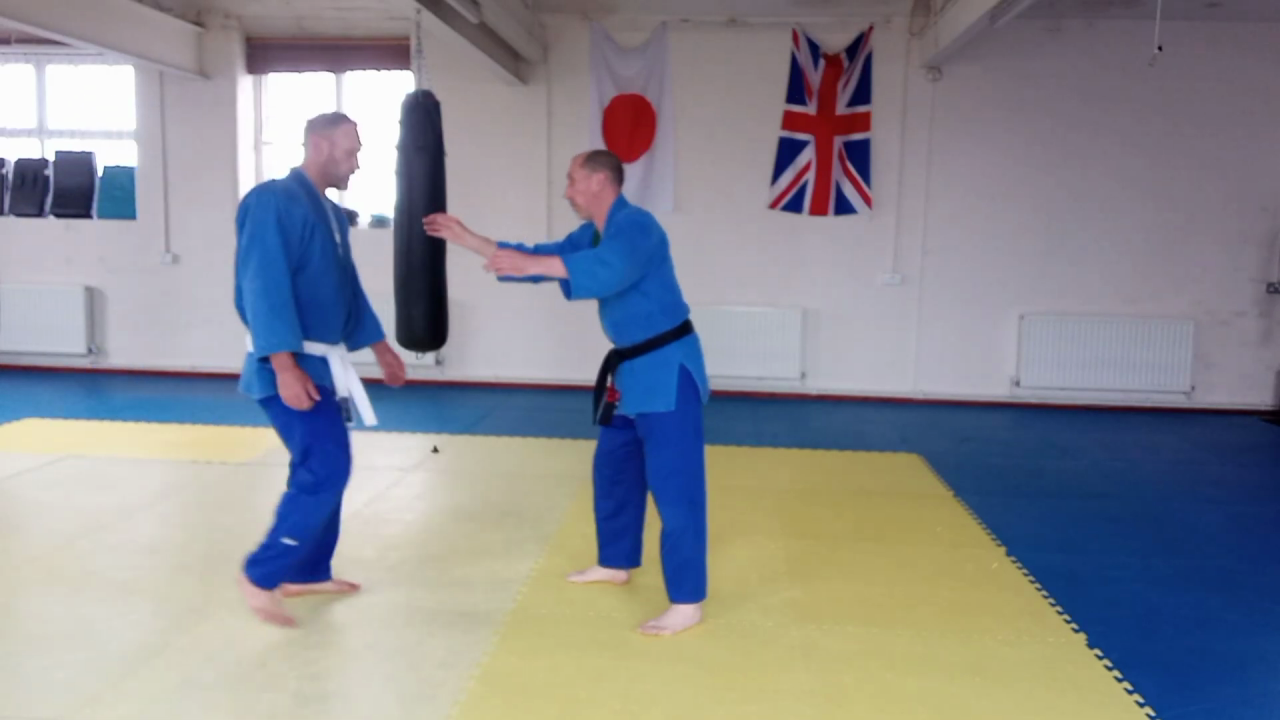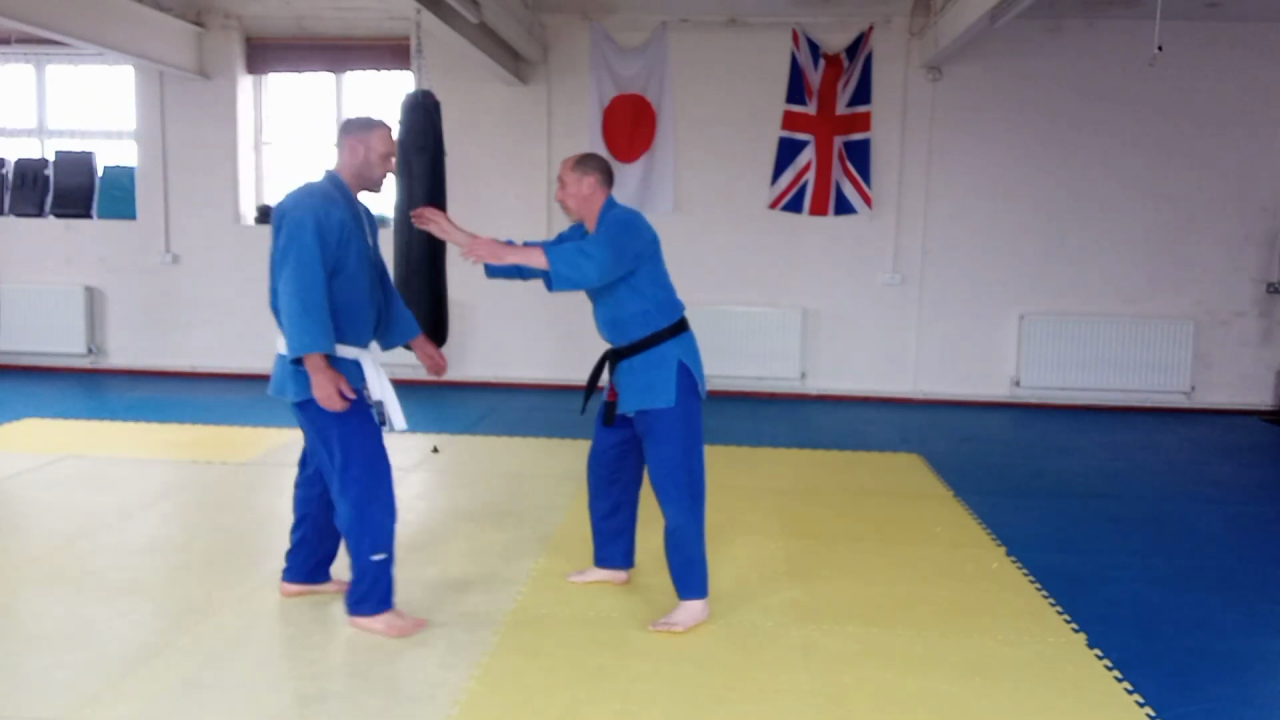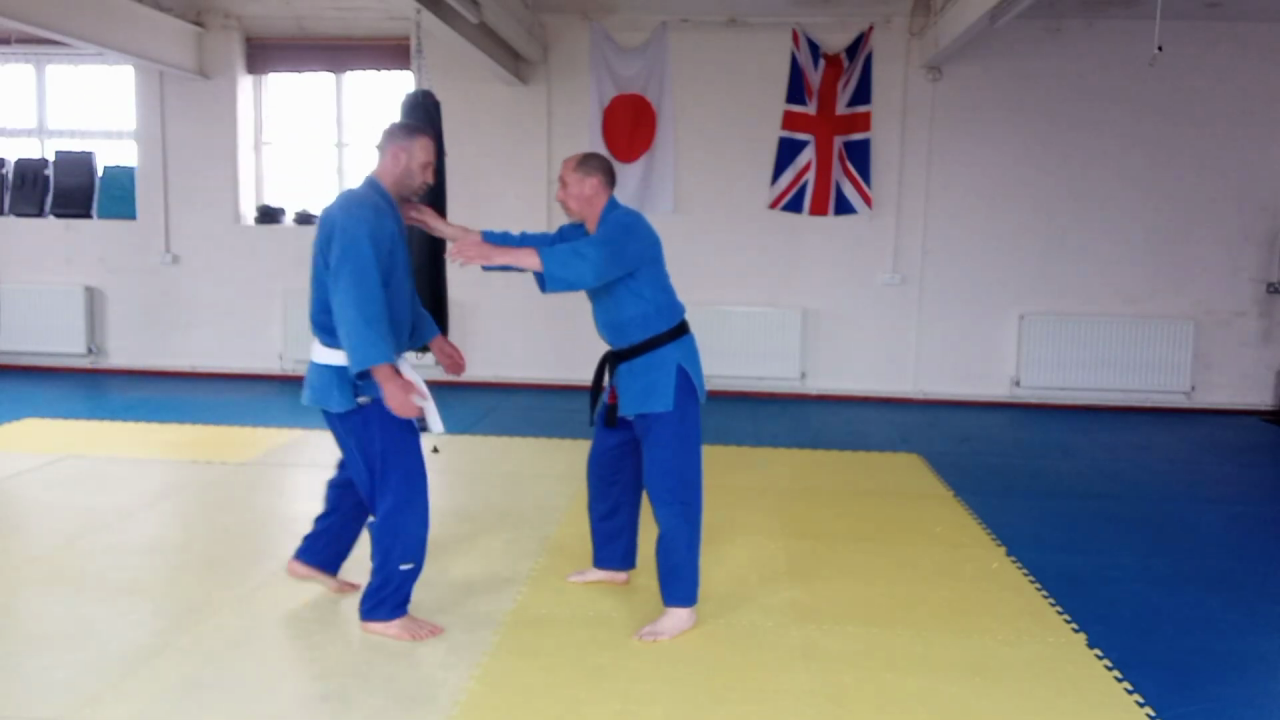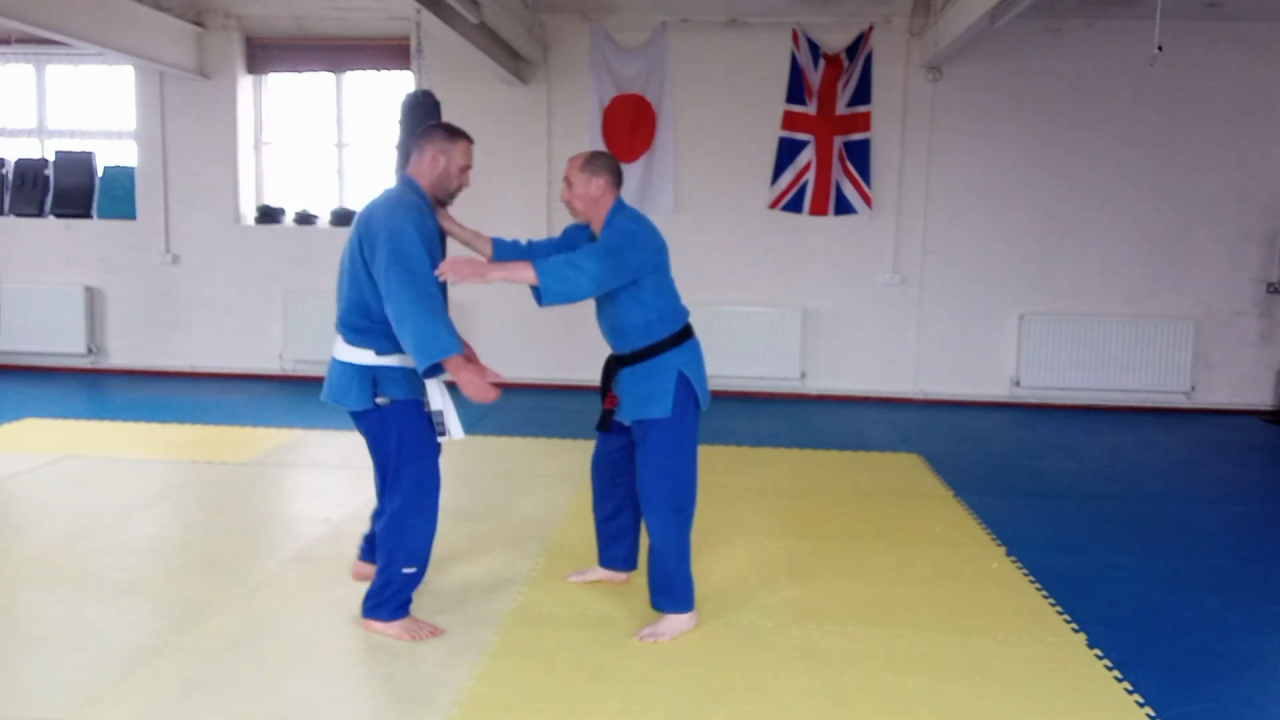
dt=0.2s
person 1, frame 1
left shoulder: (331, 213)
right shoulder: (271, 203)
left elbow: (347, 288)
right elbow: (265, 290)
left wrist: (379, 346)
right wrist: (285, 366)
left hip: (321, 361)
right hip: (290, 366)
left knee: (320, 469)
right knee: (325, 470)
left ankle: (304, 570)
right ankle: (265, 574)
person 1, frame 2
left shoulder: (355, 213)
right shoulder: (309, 206)
left elbow: (379, 288)
right elbow: (299, 292)
left wrist: (418, 341)
right wrist: (318, 367)
left hip: (344, 363)
right hip: (319, 368)
left knee: (325, 471)
right knee: (364, 479)
left ankle: (303, 573)
right ankle: (370, 604)
person 1, frame 3
left shoulder: (382, 213)
right shoulder: (356, 215)
left elbow: (398, 296)
right elbow: (355, 303)
left wrist: (435, 340)
right wrist: (388, 376)
left hip: (362, 373)
right hip: (355, 376)
left knee: (362, 472)
right knee: (402, 486)
left ankle: (315, 557)
right ankle: (384, 610)
person 1, frame 4
left shoulder: (406, 210)
right shoulder: (399, 215)
right elbow: (409, 302)
left wrist: (457, 349)
right wrist: (460, 368)
left hip: (381, 369)
right hip: (377, 374)
left knee: (408, 473)
right knee: (414, 485)
left ankle: (376, 557)
right ankle: (384, 610)
person 2, frame 1
left shoulder: (635, 226)
right shoulder: (591, 234)
left elbow: (609, 270)
right elbow: (542, 256)
left wrist: (531, 265)
right wrist: (466, 238)
left hip: (668, 367)
right hip: (633, 368)
left knee: (674, 483)
right knee: (613, 467)
left ankle: (688, 602)
right ankle: (616, 562)
person 2, frame 2
left shoulder: (625, 225)
right shoulder: (583, 233)
left elbow: (591, 263)
right elbow: (537, 255)
left wrist: (510, 254)
right wrist: (453, 233)
left hip: (666, 365)
right hip: (630, 367)
left knee: (674, 481)
right knee: (608, 467)
left ankle: (694, 598)
right ankle: (613, 563)
person 2, frame 3
left shoulder: (627, 228)
right shoulder: (582, 232)
left elbow: (584, 265)
right elbow: (524, 244)
left wrist: (495, 256)
right wrist: (443, 228)
left hip: (664, 367)
right hip: (630, 367)
left knee: (669, 485)
right knee: (609, 468)
left ankle: (681, 606)
right ankle: (612, 563)
person 2, frame 4
left shoulder: (632, 233)
right shoulder: (587, 233)
left elbow: (578, 274)
right elbow: (530, 254)
left wrist: (488, 271)
right wrist: (455, 230)
left hip: (667, 373)
right hip: (632, 371)
left knee: (662, 490)
right knee: (611, 471)
left ankle: (679, 608)
right ankle: (615, 563)
